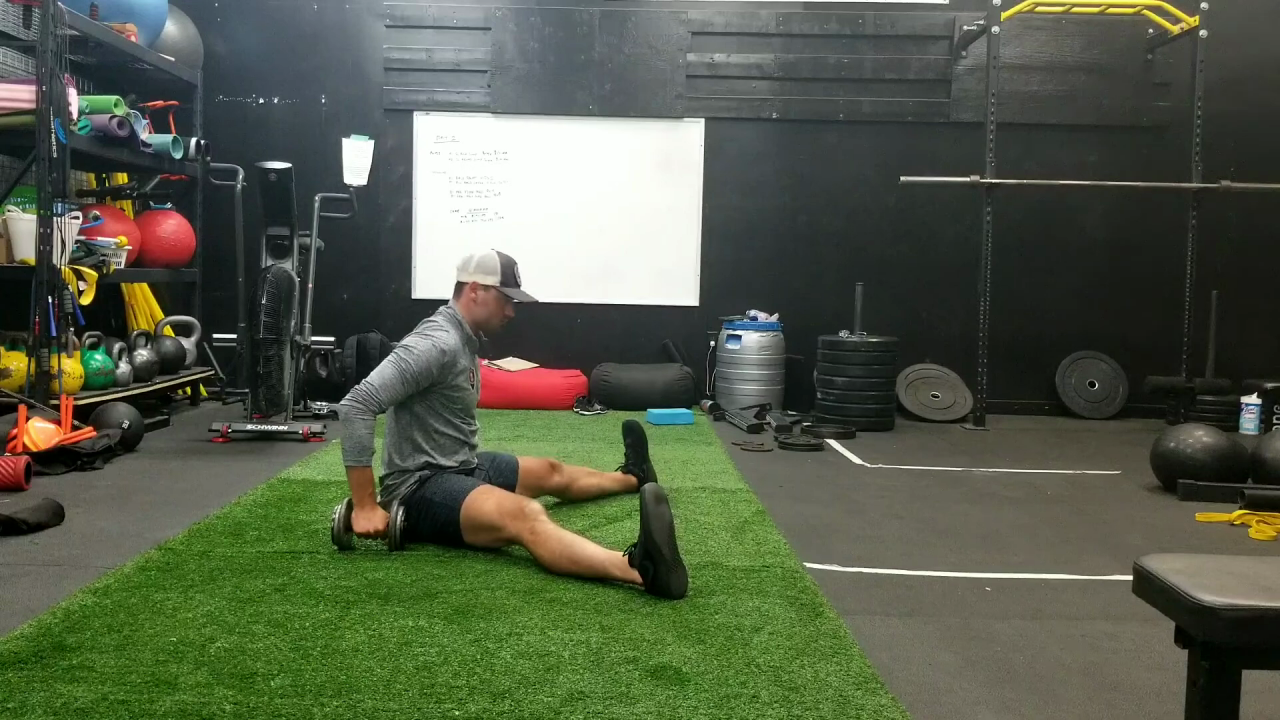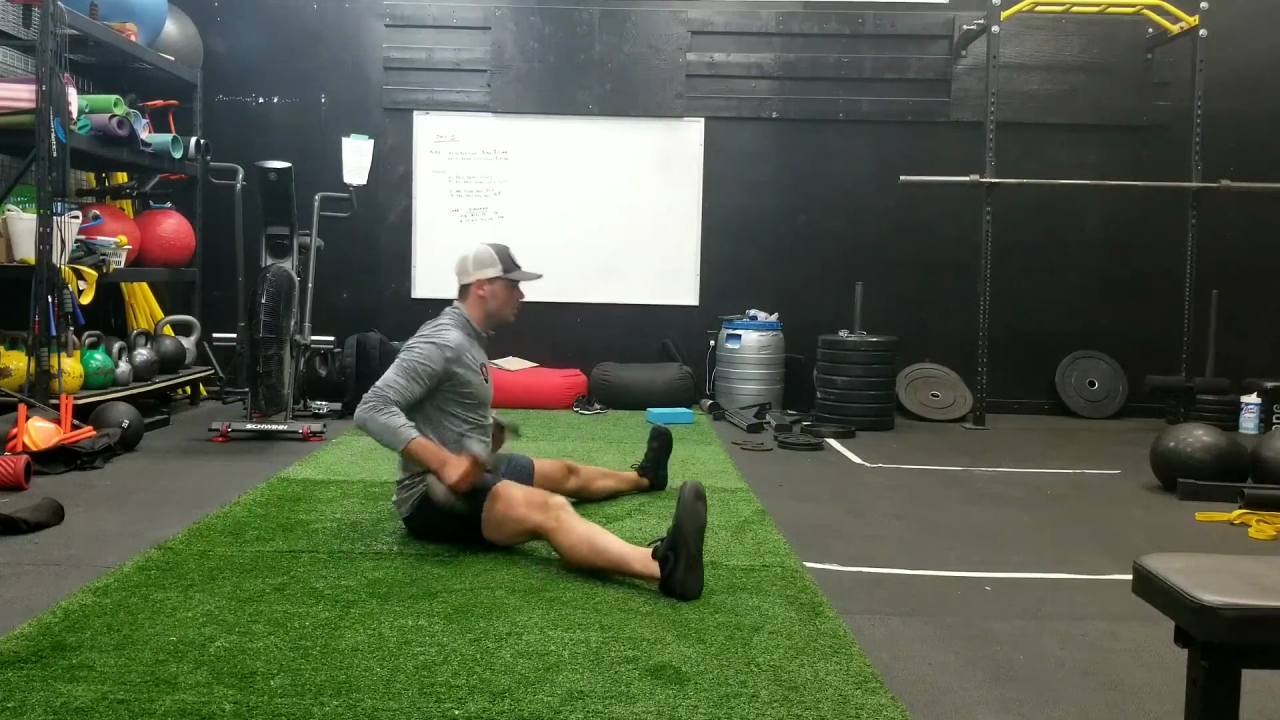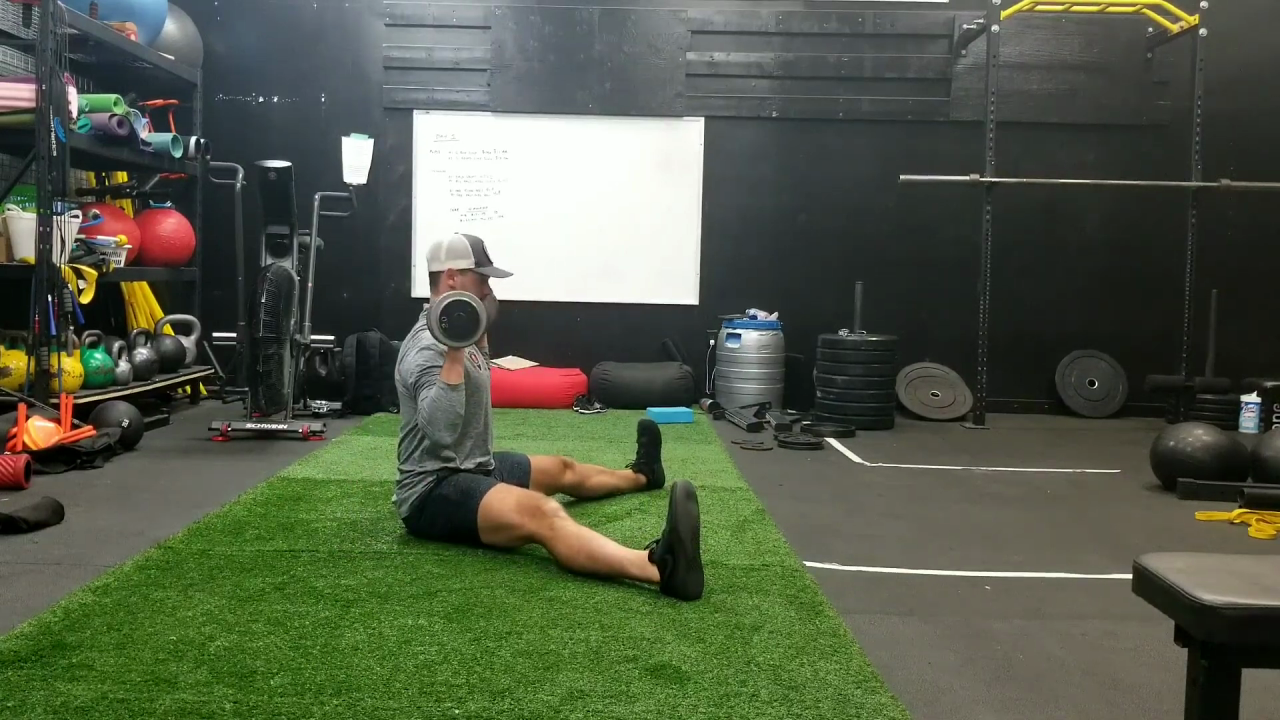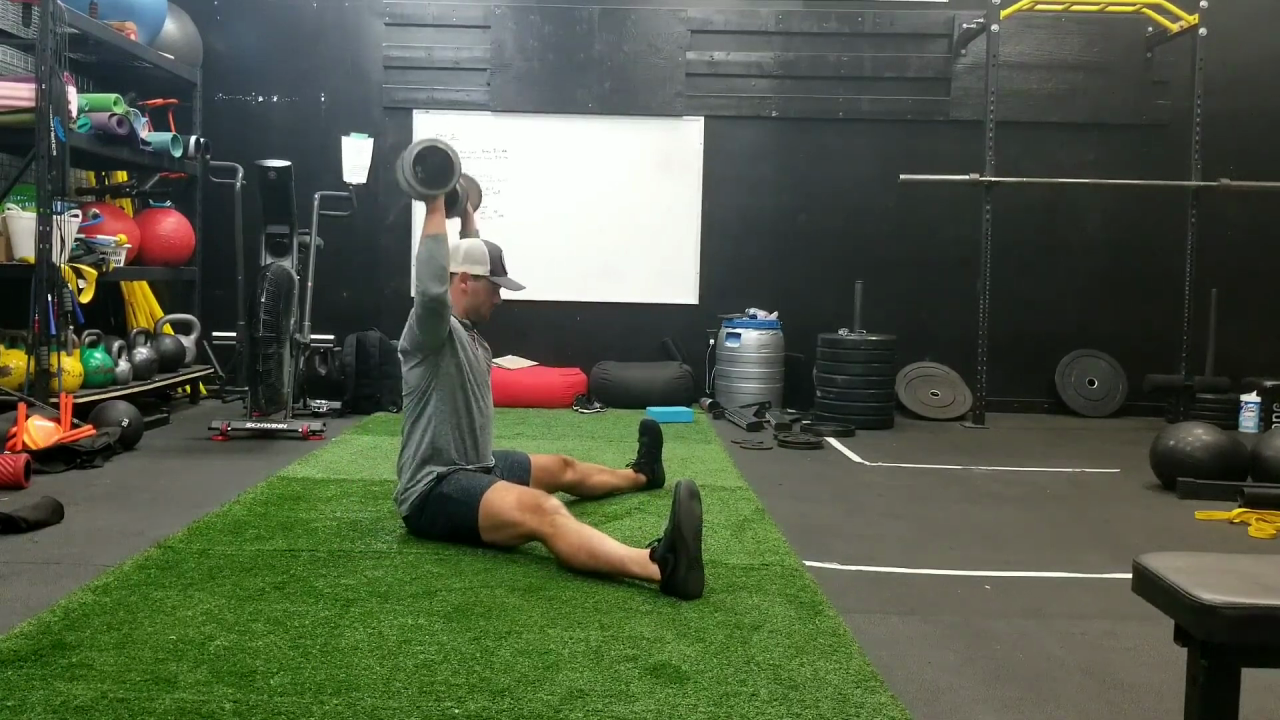
dt=1s
person 1, frame 1
left shoulder: (463, 339)
right shoulder: (436, 344)
right elbow: (355, 405)
right wrist: (366, 506)
right hip: (421, 489)
left knee: (549, 472)
right knee: (525, 516)
left ankle: (633, 477)
right ankle: (641, 569)
person 1, frame 2
left shoulder: (470, 338)
right shoulder: (442, 343)
right elbow: (371, 410)
right wrist: (443, 462)
left hip: (464, 474)
right hip: (439, 494)
left knee: (566, 473)
right knee: (548, 509)
left ankle: (643, 477)
right ankle: (664, 565)
person 1, frame 3
right shoulder: (428, 346)
right elbow: (442, 429)
left wrist: (478, 338)
right wrist: (454, 353)
right hip: (432, 491)
left knee: (561, 470)
right knee: (541, 514)
left ankle: (641, 475)
right ankle: (660, 567)
person 1, frame 4
left shoulder: (460, 325)
right shoulder: (432, 326)
left elbow: (467, 254)
right elbow: (432, 287)
left wrist: (467, 216)
right wrist: (435, 205)
left hip: (473, 468)
right hip: (433, 491)
left knee: (563, 468)
right knee: (541, 511)
left ankle: (641, 475)
right ankle: (660, 567)
